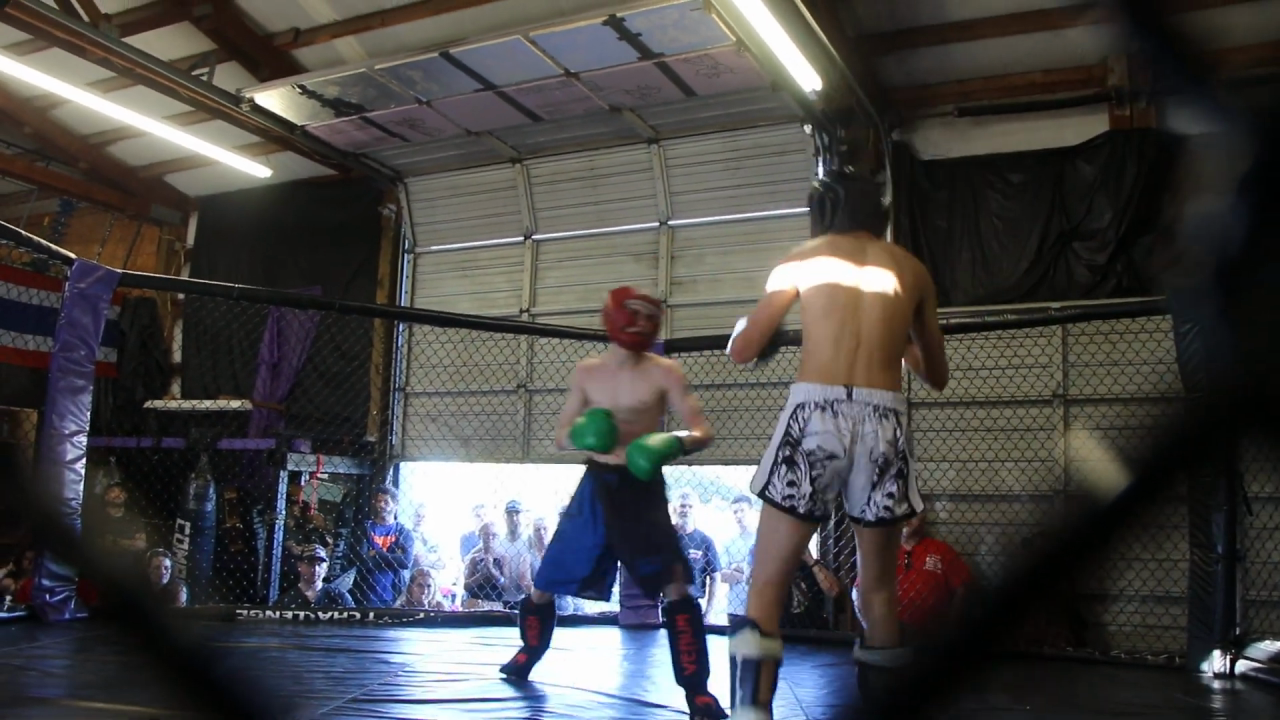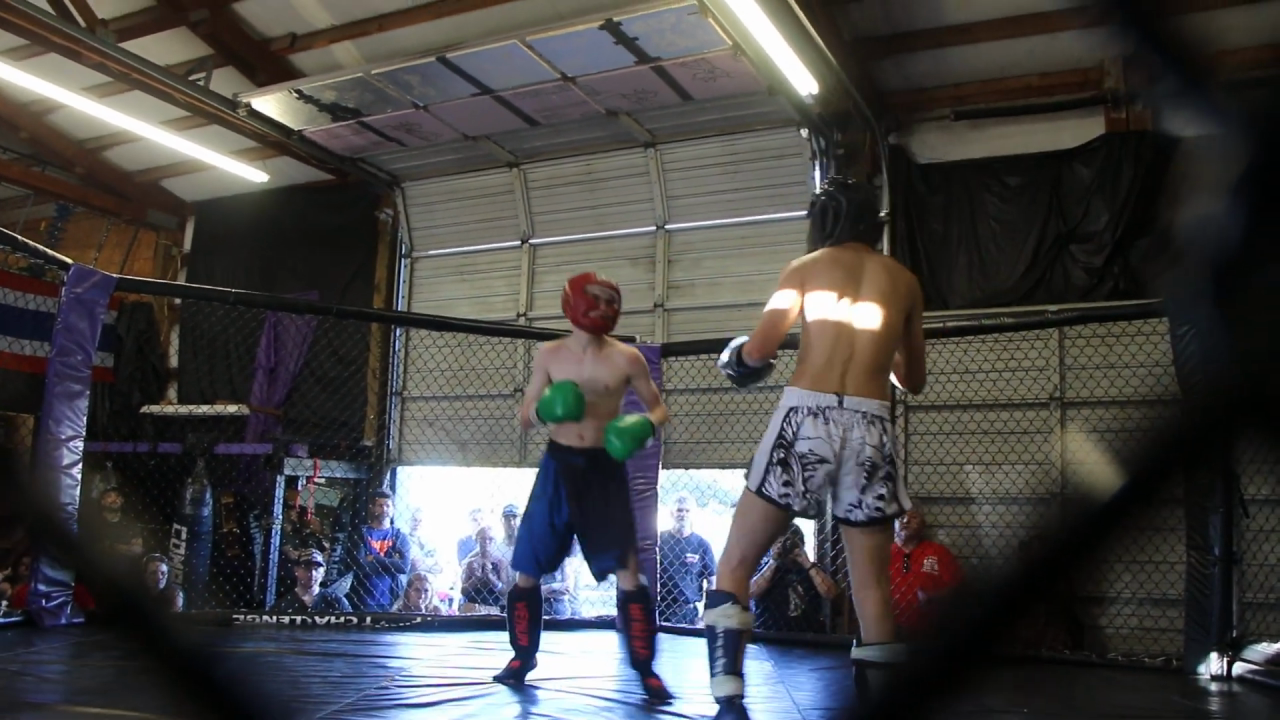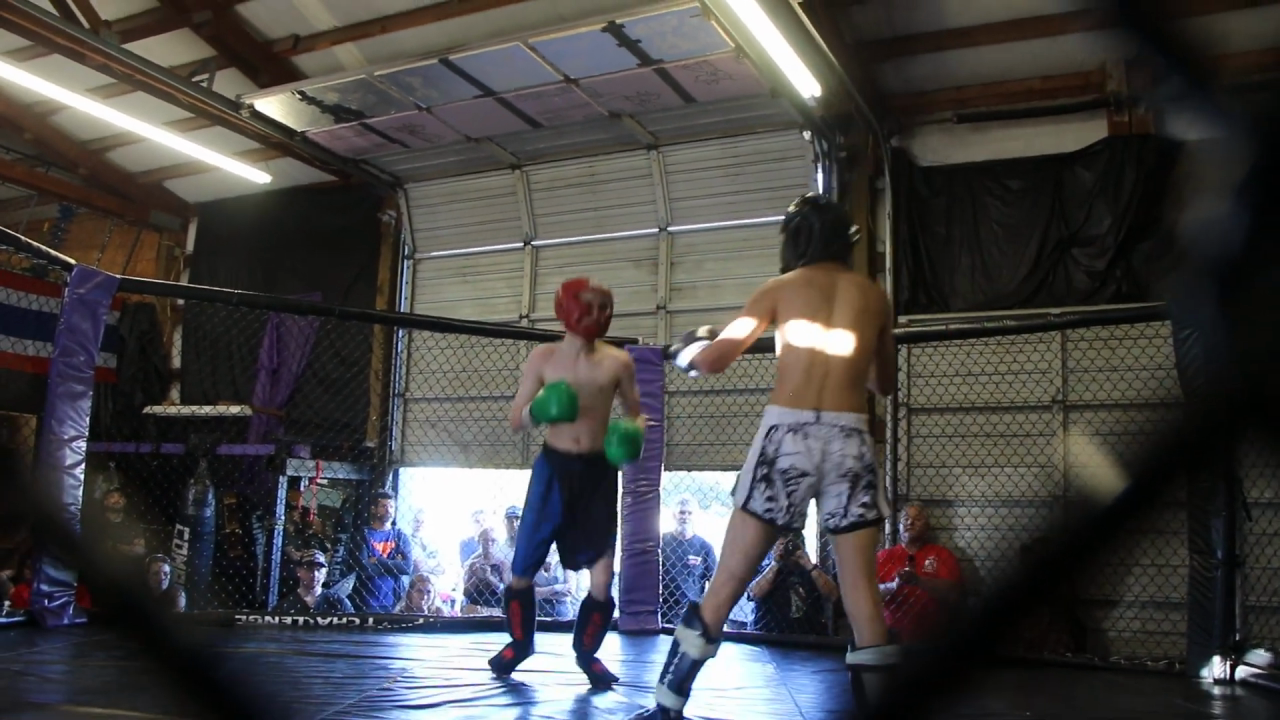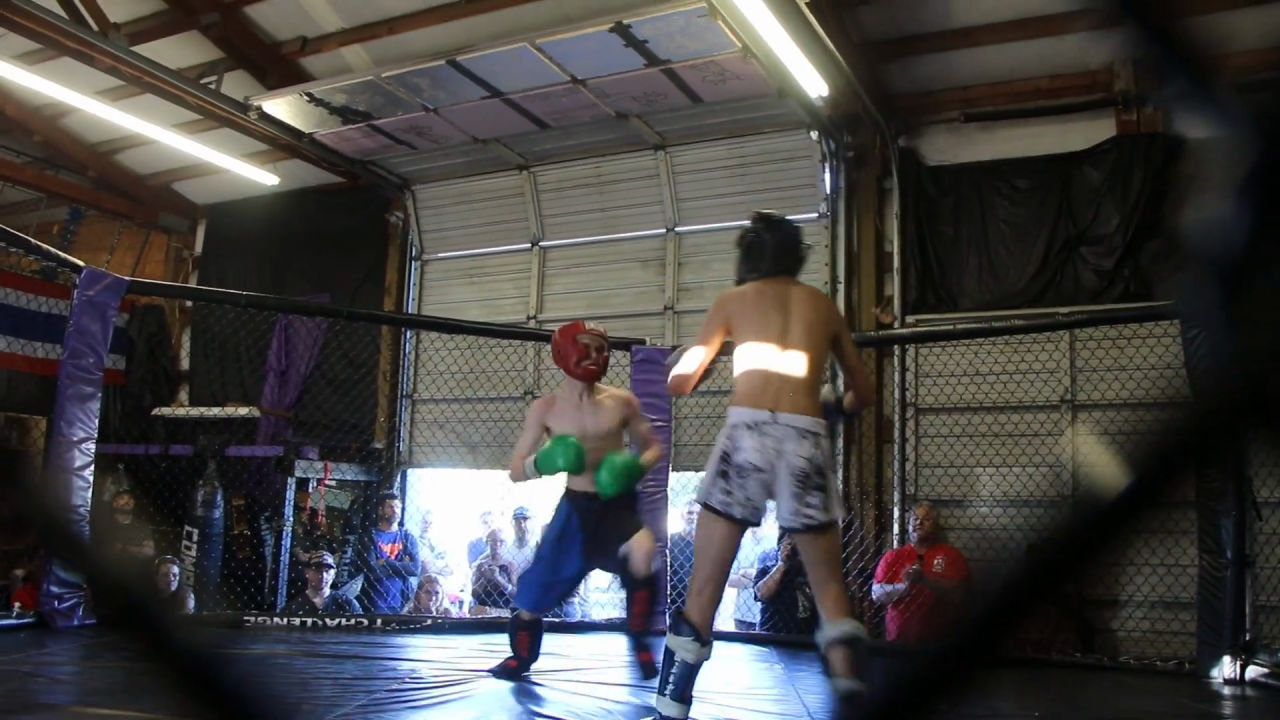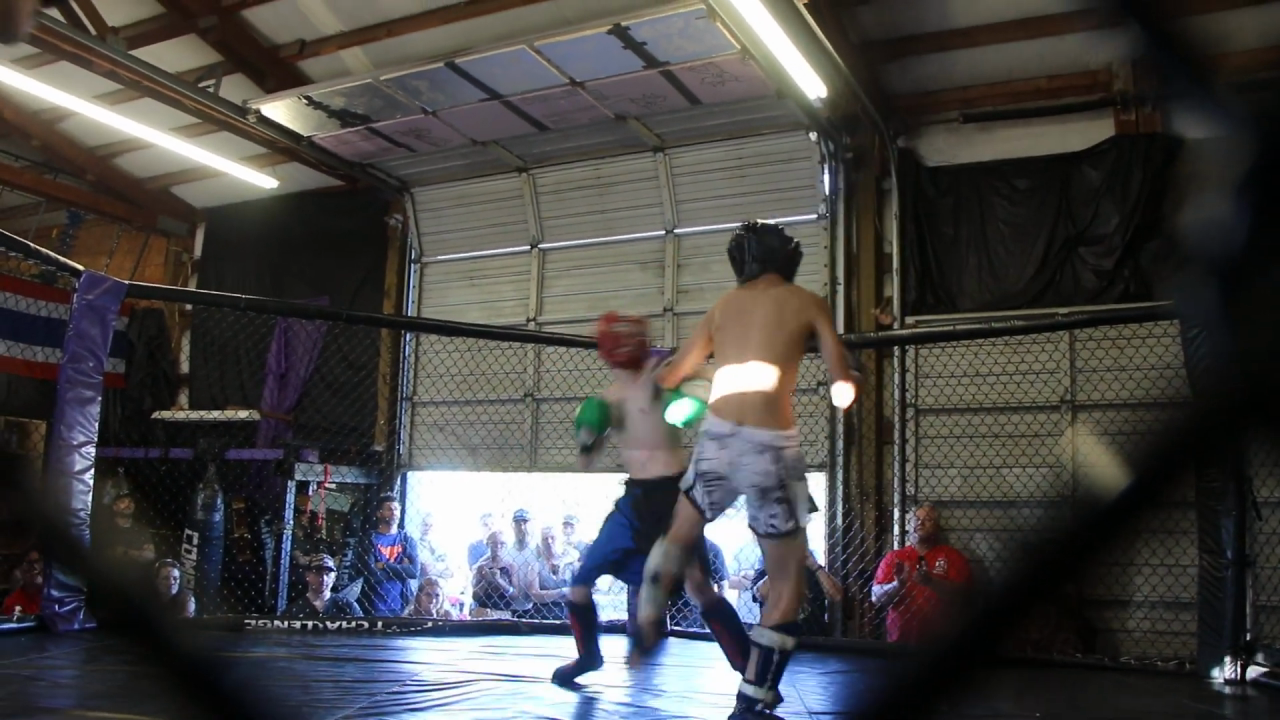
dt=0.2s
person 1, frame 1
left shoulder: (804, 258)
right shoulder: (912, 269)
left elbow: (742, 350)
right elbow: (937, 375)
left wrist: (751, 330)
left hip: (814, 414)
right hip: (883, 421)
left knee: (766, 589)
right knee: (879, 588)
person 1, frame 2
left shoulder: (806, 268)
right shoulder: (904, 281)
left elbow: (759, 349)
right elbow: (913, 379)
left wrist: (740, 356)
left hip: (805, 418)
right hip: (870, 427)
left knee: (734, 568)
right knee: (872, 589)
person 1, frame 3
left shoulder: (780, 289)
right shoulder: (875, 297)
left elbow: (716, 359)
right elbow: (885, 383)
left wrist: (691, 350)
left hip: (788, 435)
right hip: (849, 442)
left knee: (726, 586)
right knee: (863, 593)
person 1, frame 4
left shoulder: (733, 301)
right shoulder: (826, 307)
left elbow: (679, 384)
right elbow: (863, 393)
left wrist: (679, 367)
right wrist: (840, 407)
left hip: (746, 435)
right hip: (804, 442)
left knee: (703, 588)
right knee: (829, 589)
person 1, frame 5
left shoulder: (724, 305)
right shoulder: (811, 304)
left elbow: (673, 376)
right elbow: (844, 386)
right wrist: (843, 393)
left hip: (717, 441)
right hip: (771, 451)
left knee: (679, 536)
right knee: (788, 585)
left ankle: (649, 610)
person 2, frame 1
left shoulder: (665, 372)
right shoulder: (587, 371)
left elbow: (701, 430)
right elbow: (561, 435)
left wrist: (674, 442)
right wrist: (581, 436)
left hip: (642, 488)
right hip: (596, 485)
left knee: (674, 584)
right knee: (544, 585)
right ankle: (532, 651)
person 2, frame 2
left shoulder: (628, 358)
right shoulder: (549, 354)
left elbow: (659, 408)
right elbow: (527, 414)
left wrist: (646, 424)
right wrist: (543, 412)
left hip: (605, 470)
right hip: (558, 466)
left knee: (627, 572)
right knee: (526, 571)
left ankle: (644, 667)
right ankle: (524, 654)
person 2, frame 3
left shoulder: (618, 362)
right shoulder: (542, 358)
left elbow: (636, 412)
right elbow: (515, 420)
left wrist: (632, 432)
right wrist: (536, 411)
left hip: (598, 471)
right hip: (554, 469)
left knee: (601, 576)
right knee: (523, 570)
left ankle: (586, 652)
right ankle: (520, 643)
person 2, frame 4
left shoulder: (622, 402)
right shoulder: (545, 409)
left elbow: (653, 448)
right elbow: (517, 471)
left wrist: (636, 467)
right wrist: (544, 461)
left hip: (619, 505)
right hip: (576, 508)
left knee: (643, 556)
right knee: (531, 598)
left ankle: (639, 644)
right ankle: (522, 657)
person 2, frame 5
left shoulder: (658, 377)
right shoulder: (607, 399)
right elbow: (586, 460)
right wrist: (588, 437)
left hip: (675, 493)
right hip: (635, 498)
left knee: (698, 587)
right knee: (582, 582)
left ankle: (747, 666)
right ankle: (588, 653)
